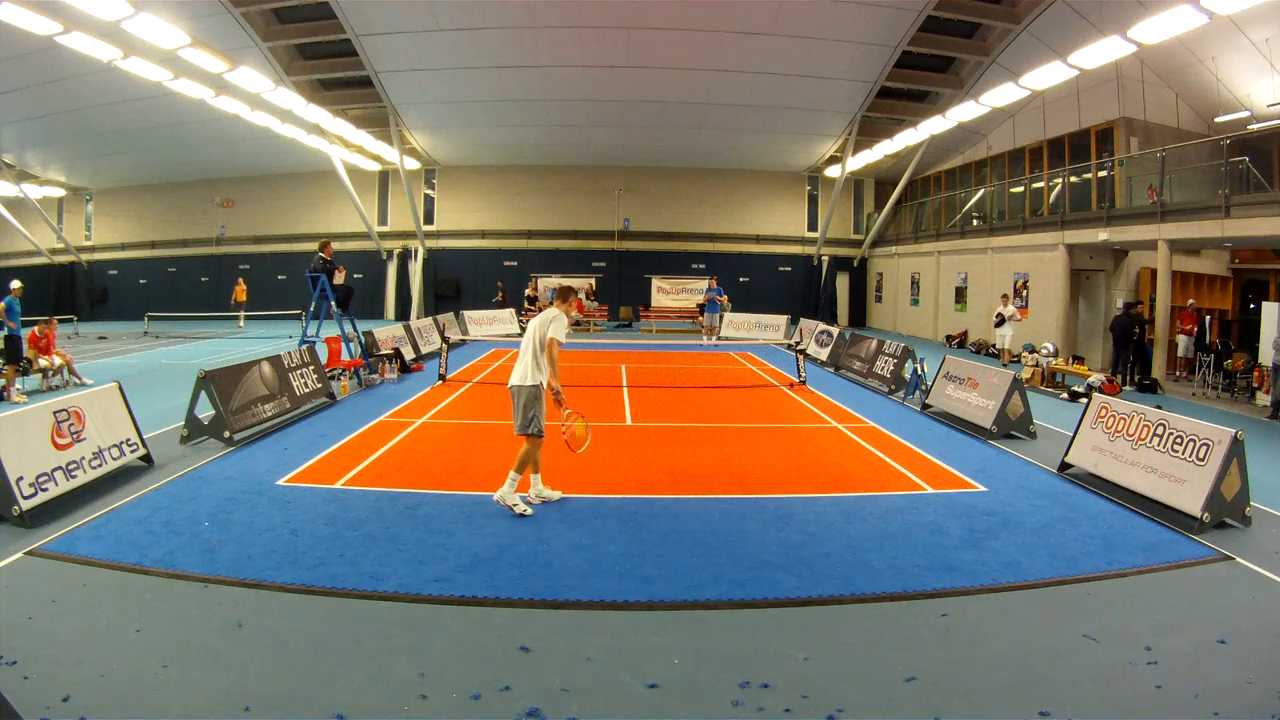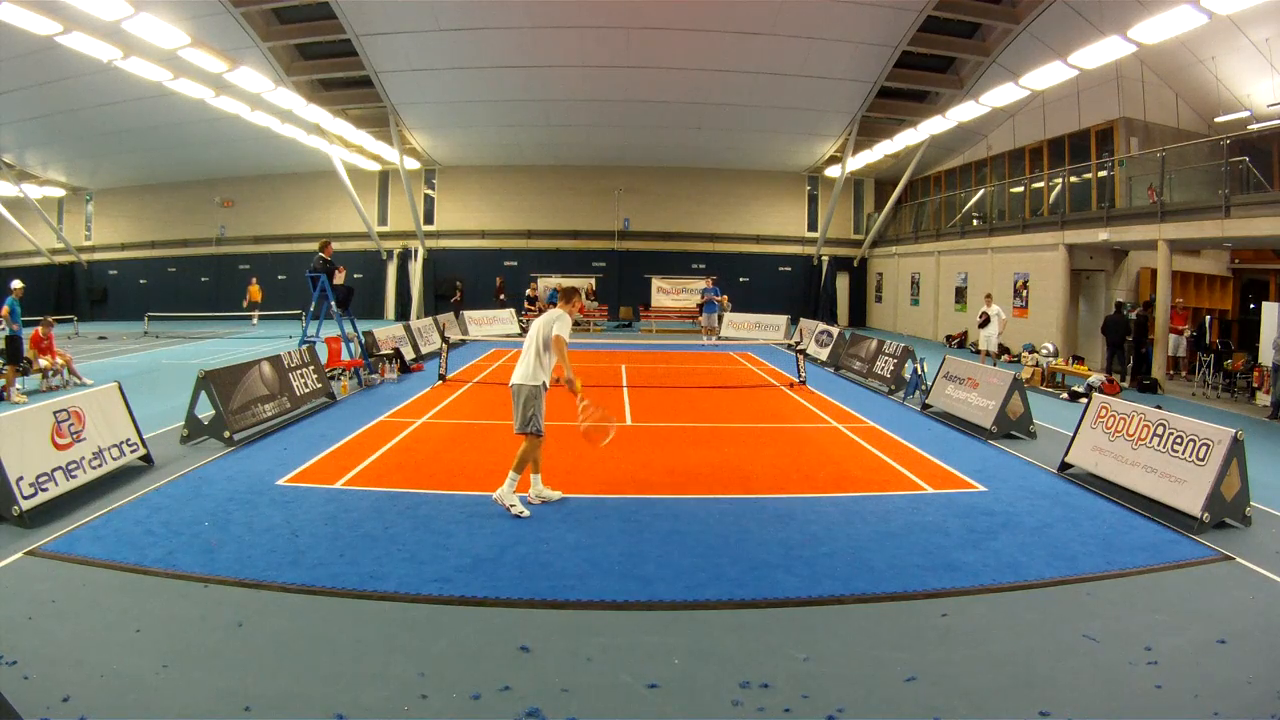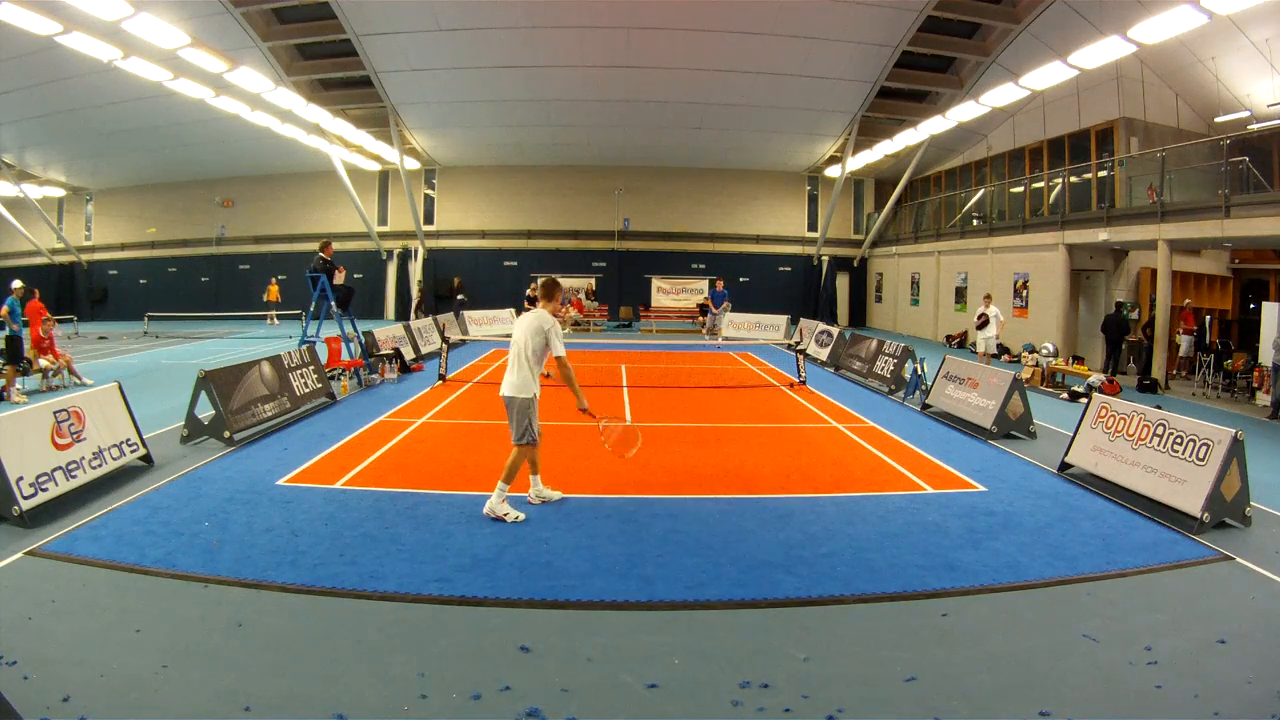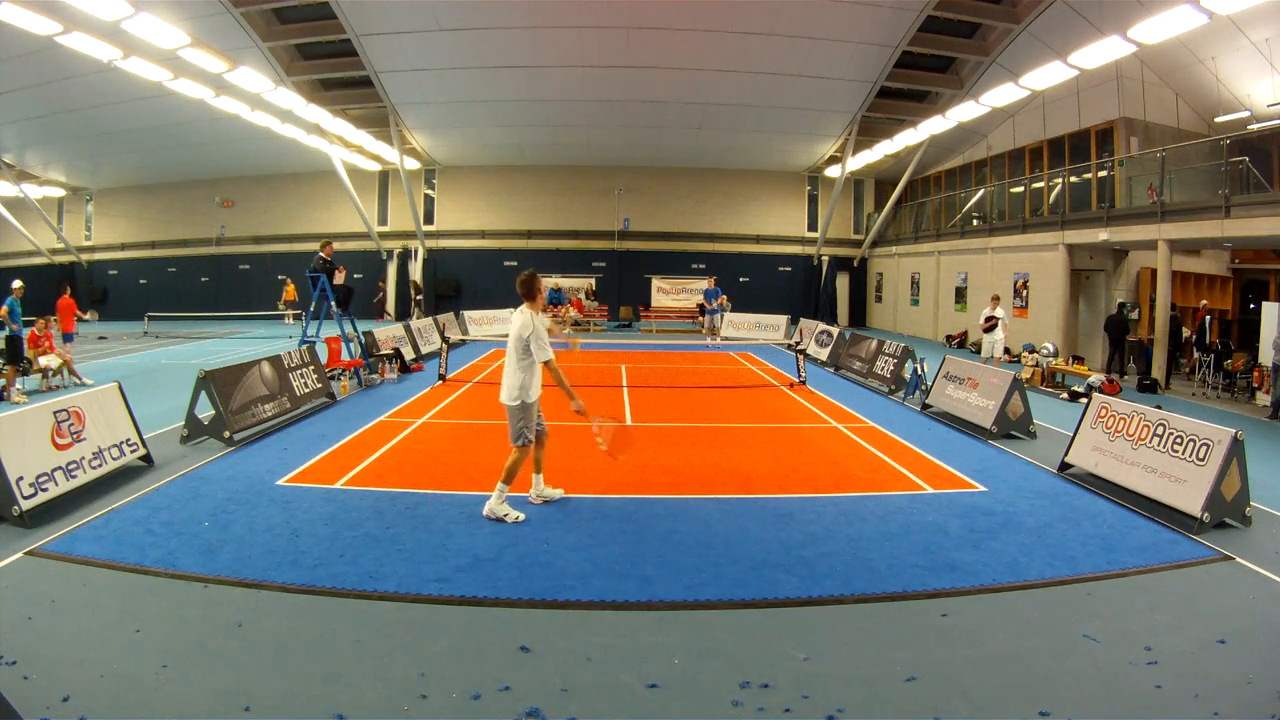
dt=1s
person 1, frame 1
left shoulder: (541, 317)
right shoulder: (559, 317)
right elbow: (551, 347)
left wrist: (552, 388)
right wrist: (556, 381)
left hip: (522, 381)
right hip: (530, 383)
left knee: (535, 437)
right knee: (535, 438)
left ankle: (536, 489)
right ankle: (507, 491)
person 1, frame 2
left shoulder: (544, 318)
right shoulder: (562, 317)
right elbow: (557, 342)
right wrist: (568, 371)
left hip: (525, 381)
right hip: (530, 383)
left knee: (537, 437)
right knee: (533, 437)
left ankle: (536, 489)
right ankle: (506, 491)
person 1, frame 3
left shoulder: (524, 318)
right shoulder: (550, 323)
right elbow: (562, 363)
left wrist: (542, 373)
right wrist: (579, 397)
left hip: (514, 388)
right hip: (522, 392)
left knee: (533, 441)
right knee: (523, 446)
left ankle: (537, 490)
right ankle: (496, 501)
person 1, frame 4
left shoulder: (527, 314)
right shoulder: (532, 325)
right elbow: (551, 367)
left wrist: (558, 331)
right wrist: (573, 398)
left hip: (527, 393)
right hip: (520, 395)
left knee: (540, 438)
right knee: (522, 448)
left ankle: (538, 489)
right ankle: (495, 503)
